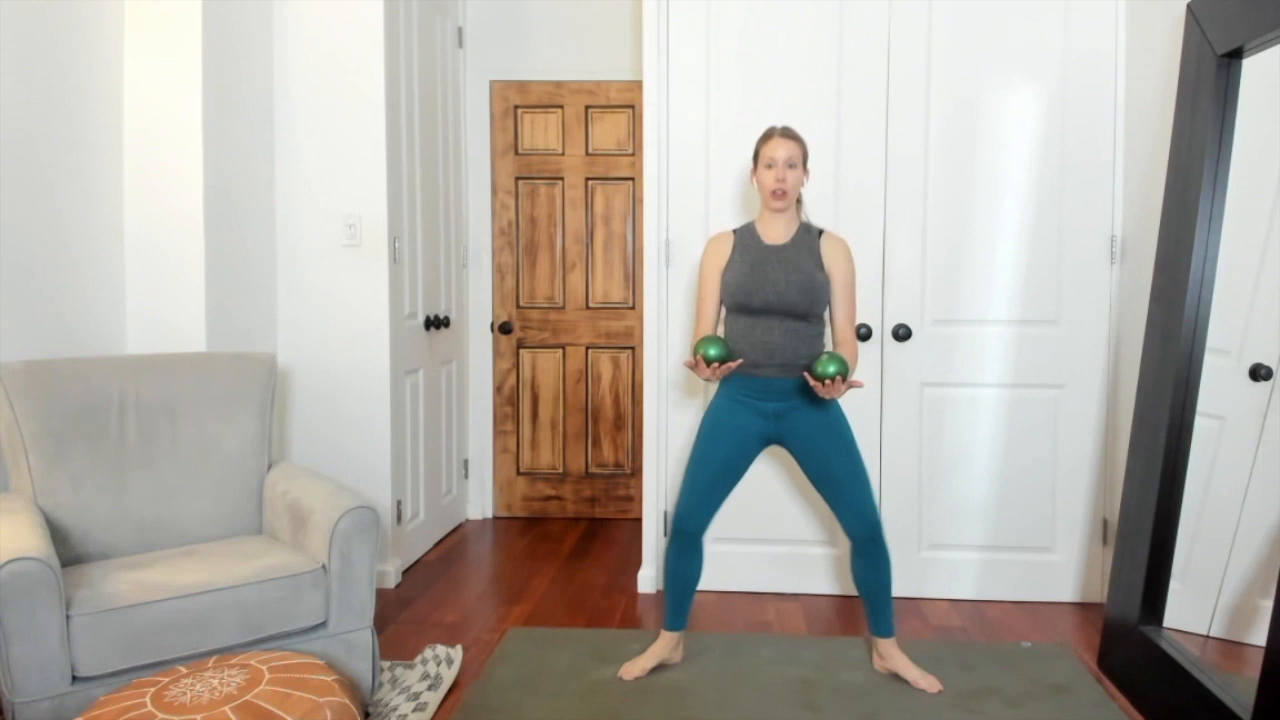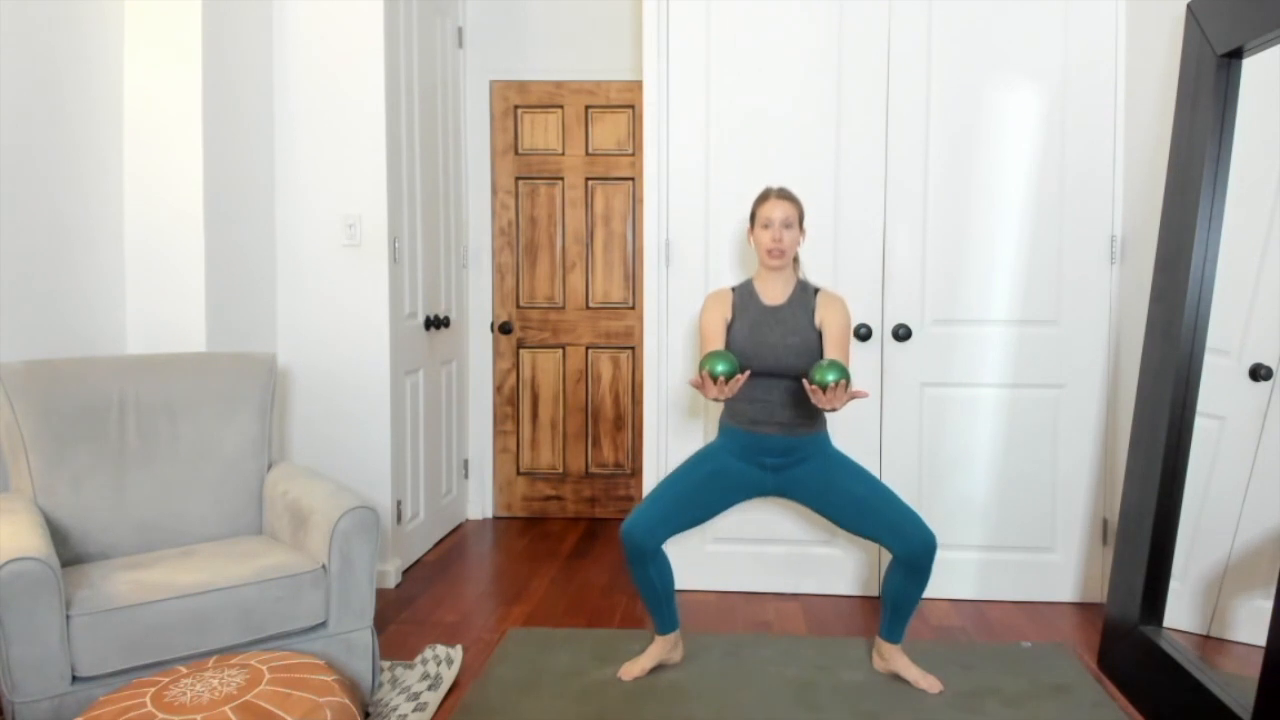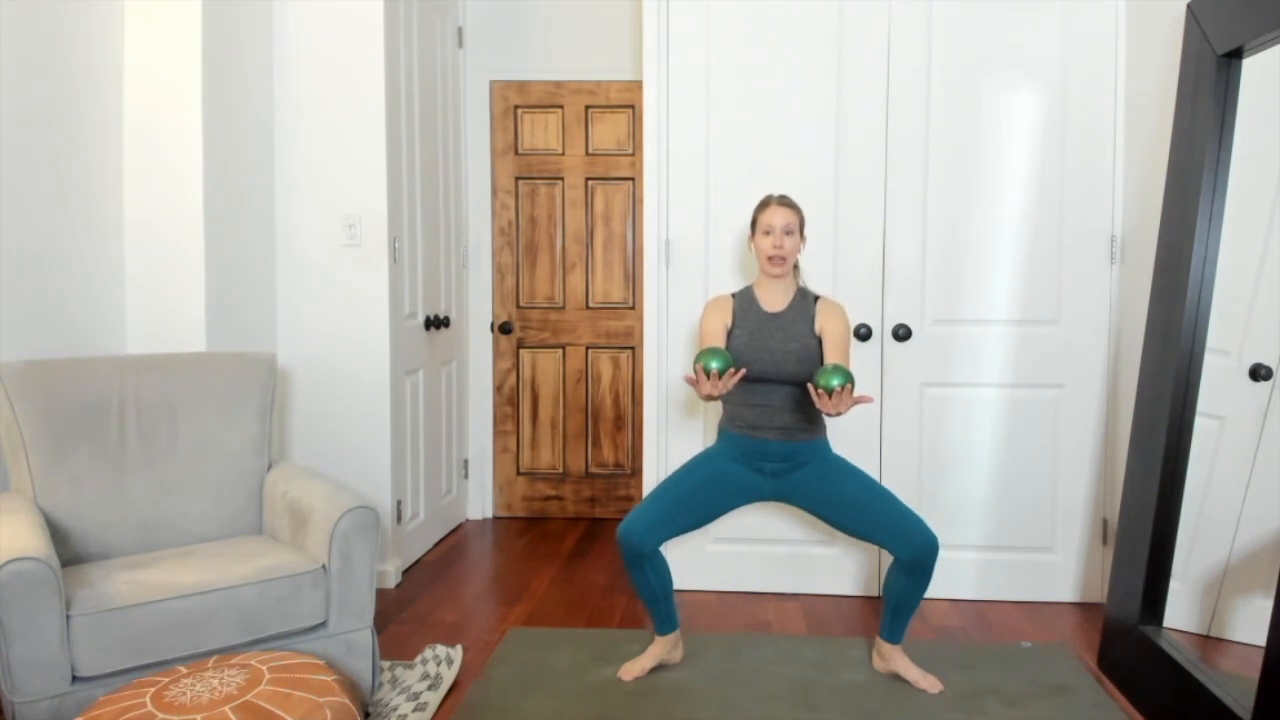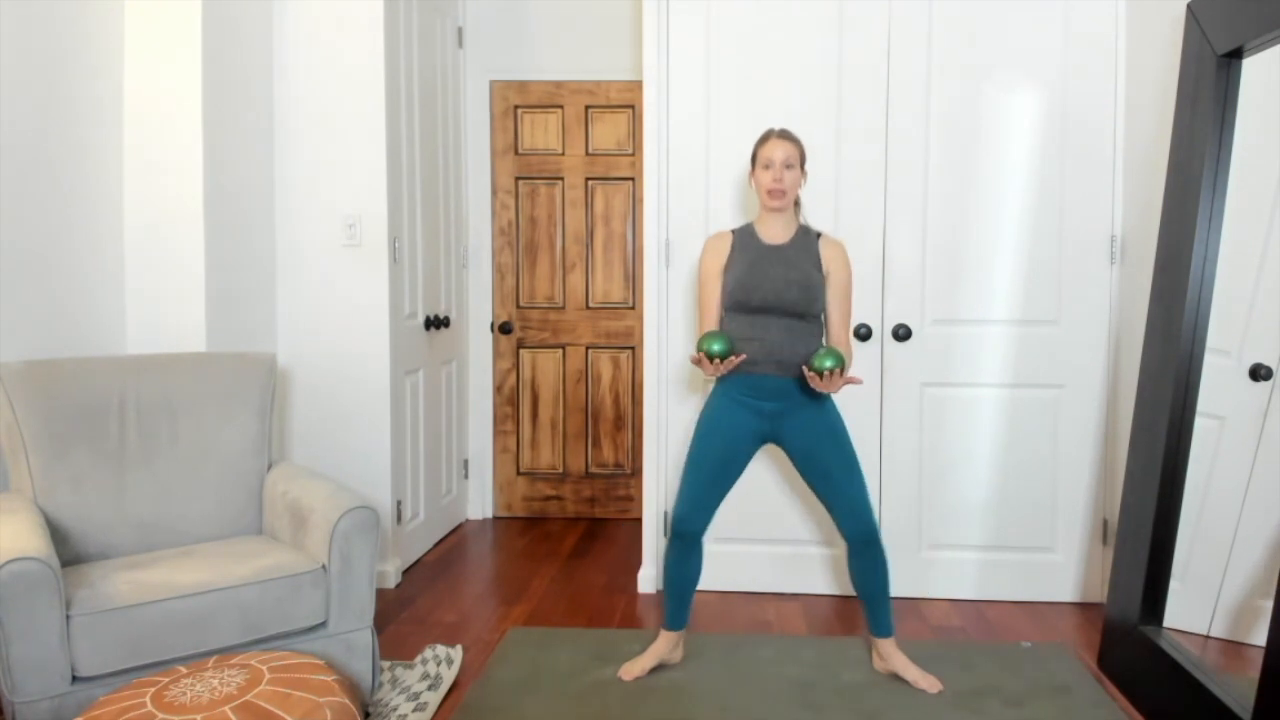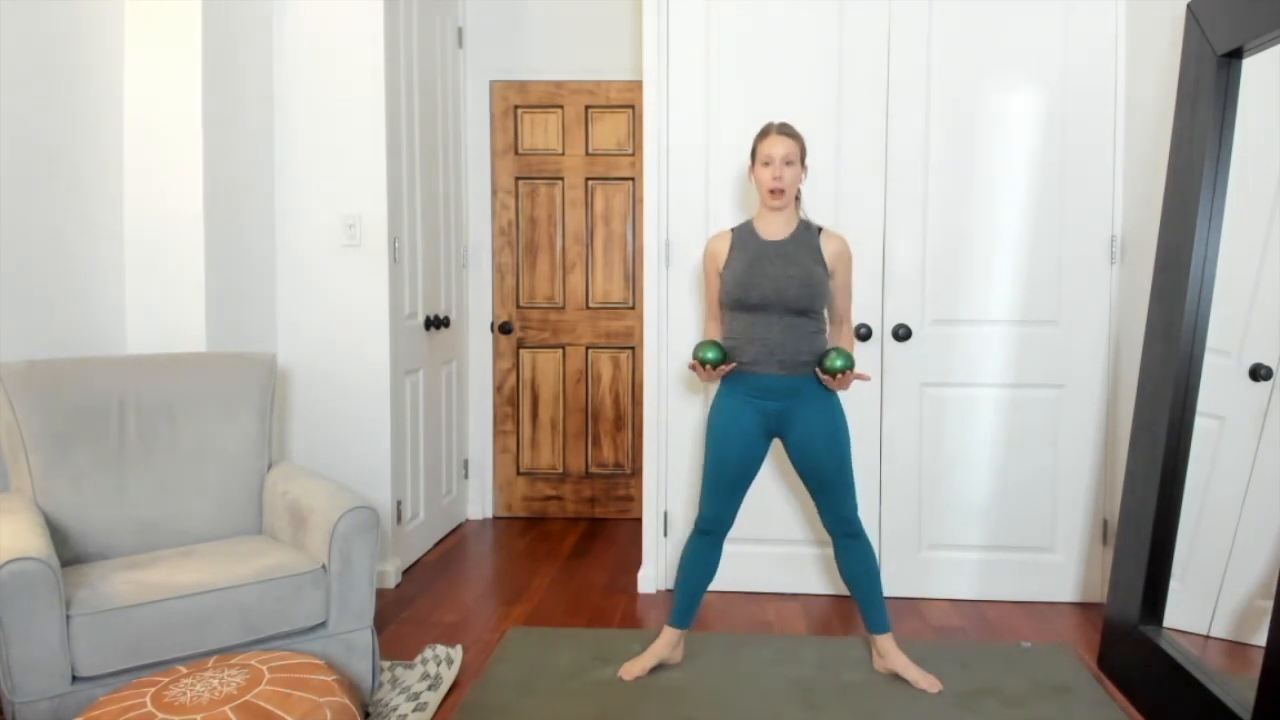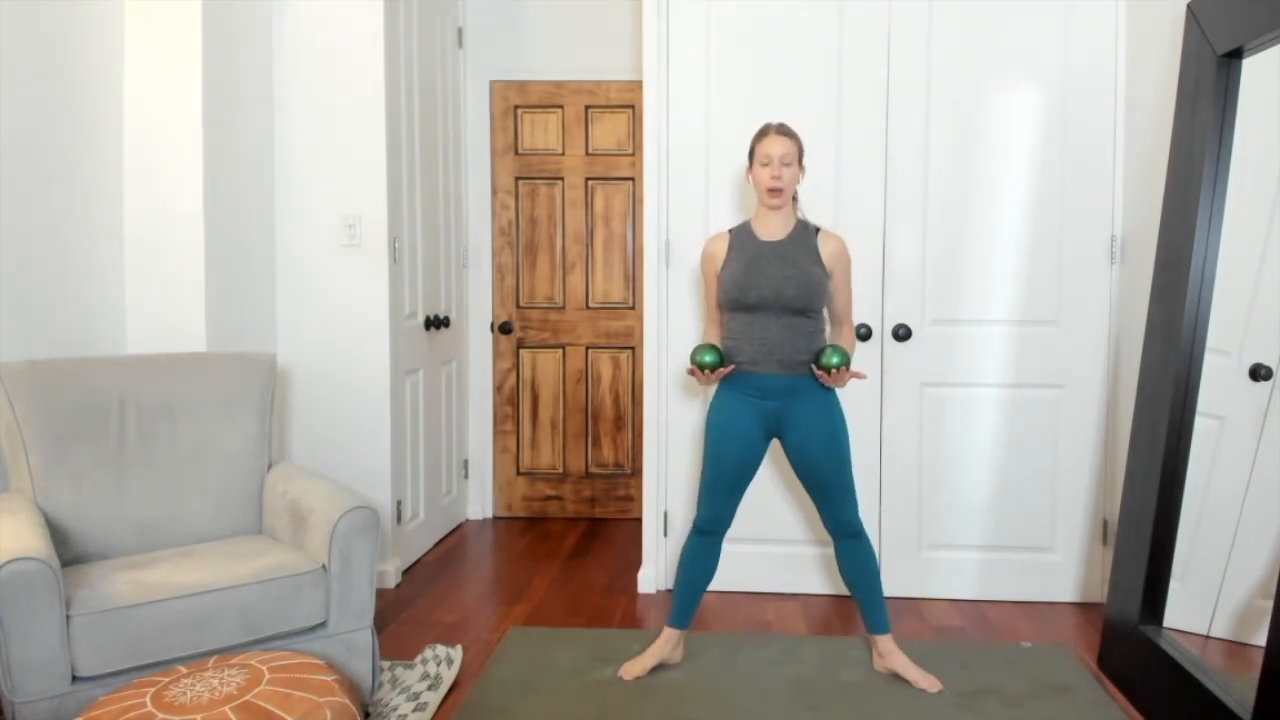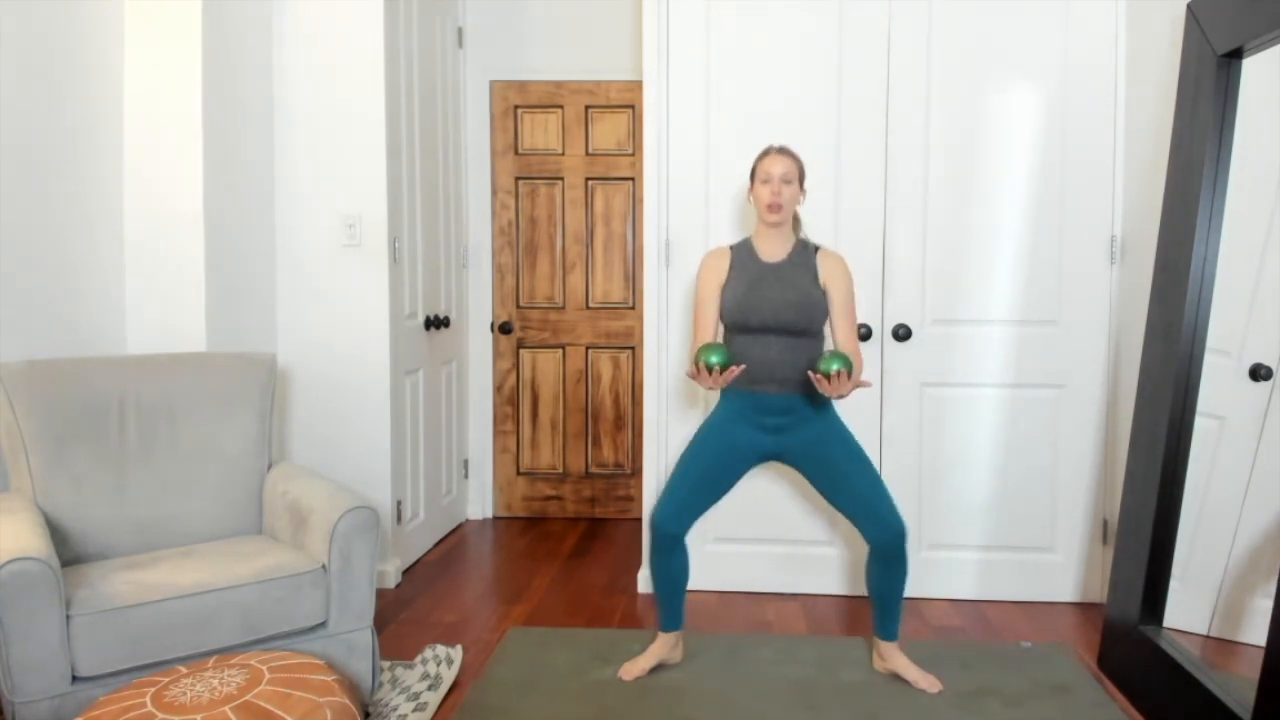
dt=0.4s
person 1, frame 1
left shoulder: (831, 248)
right shoulder: (724, 246)
left elbow: (846, 335)
right elbow: (705, 331)
left wrist: (841, 376)
right wrist: (706, 364)
left hip: (809, 402)
right hip: (740, 399)
left knee: (864, 527)
right knee: (687, 521)
left ankle: (887, 648)
right ankle: (670, 640)
person 1, frame 2
left shoulder: (828, 306)
right shoulder: (721, 303)
left elbow: (839, 381)
right elbow: (711, 375)
left wrist: (834, 398)
right wrist: (716, 390)
left hip: (808, 454)
right hip: (736, 451)
left knee: (918, 543)
right knee: (638, 534)
left ankle: (889, 649)
right ankle: (667, 641)
person 1, frame 3
left shoulder: (826, 313)
right shoulder: (722, 309)
left elbow: (839, 388)
right elbow: (708, 376)
left wrist: (838, 403)
right wrist: (708, 388)
left hip: (808, 458)
right hip: (735, 455)
left knee: (919, 545)
right knee: (634, 536)
left ankle: (889, 650)
right ankle: (667, 641)
person 1, frame 4
left shoulder: (828, 251)
right shoulder: (721, 246)
left elbow: (839, 338)
right elbow: (708, 333)
left wrist: (835, 374)
right wrist: (711, 361)
left hip: (805, 400)
right hip: (736, 398)
left knee: (860, 525)
right knee: (686, 521)
left ankle: (886, 648)
right ankle: (669, 640)
person 1, frame 5
left shoulder: (831, 247)
right shoulder: (723, 246)
left elbow: (841, 325)
left wrist: (844, 368)
right wrist: (709, 362)
left hip: (810, 399)
right hip: (741, 397)
left knee: (845, 524)
right knee: (711, 522)
left ankle: (886, 648)
right ankle: (670, 640)
person 1, frame 6
left shoulder: (827, 246)
right shoulder: (720, 246)
left elbow: (843, 326)
left wrist: (840, 364)
right wrist: (706, 364)
left hip: (808, 398)
right hip: (739, 397)
left knee: (846, 525)
right knee: (709, 522)
left ankle: (885, 647)
right ankle: (670, 640)
person 1, frame 7
left shoulder: (828, 265)
right shoulder: (719, 263)
left elbow: (849, 350)
right elbow: (703, 345)
left wrist: (843, 381)
right wrist: (707, 373)
left hip: (810, 418)
right hip: (739, 415)
left knee: (889, 531)
right knee: (666, 522)
left ankle: (887, 648)
right ankle: (668, 640)
